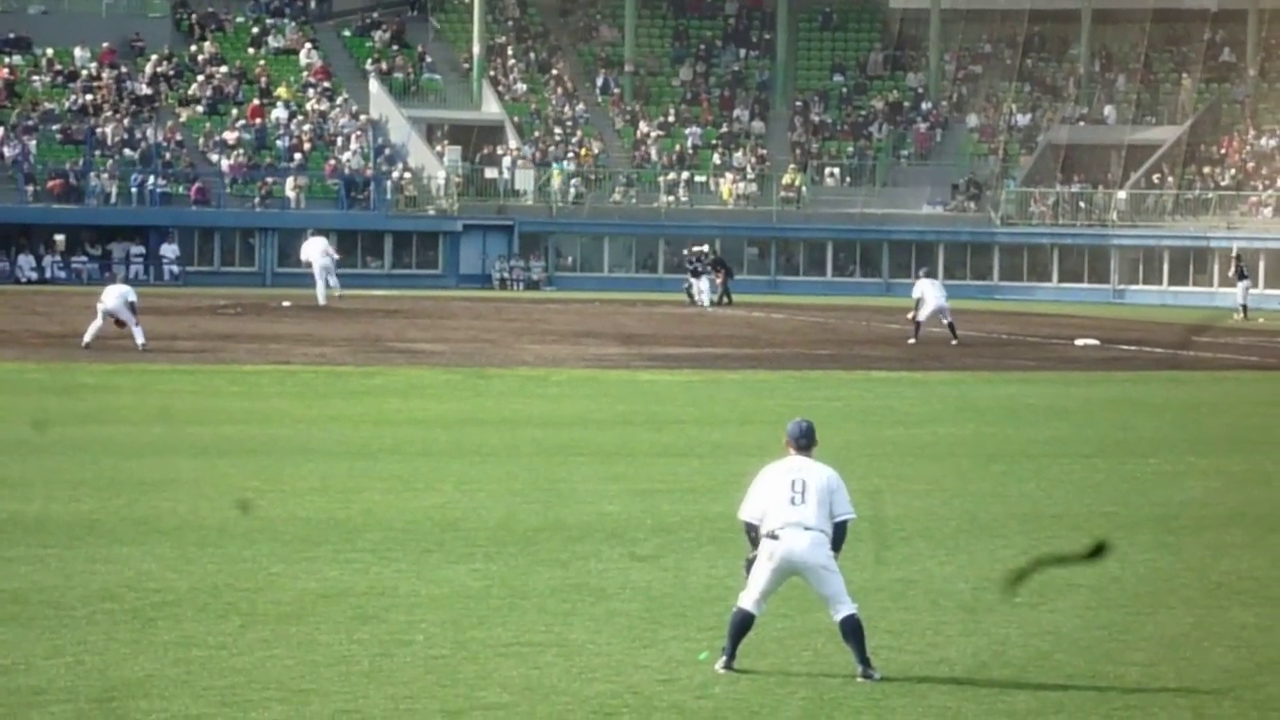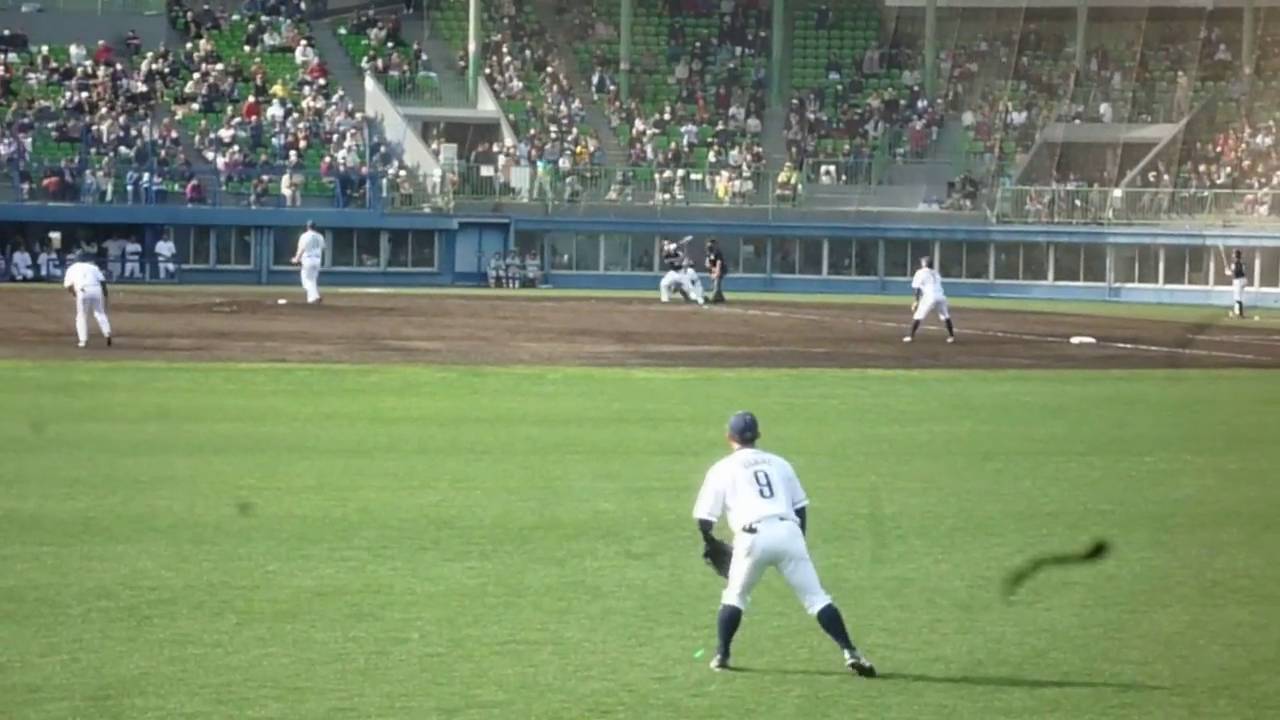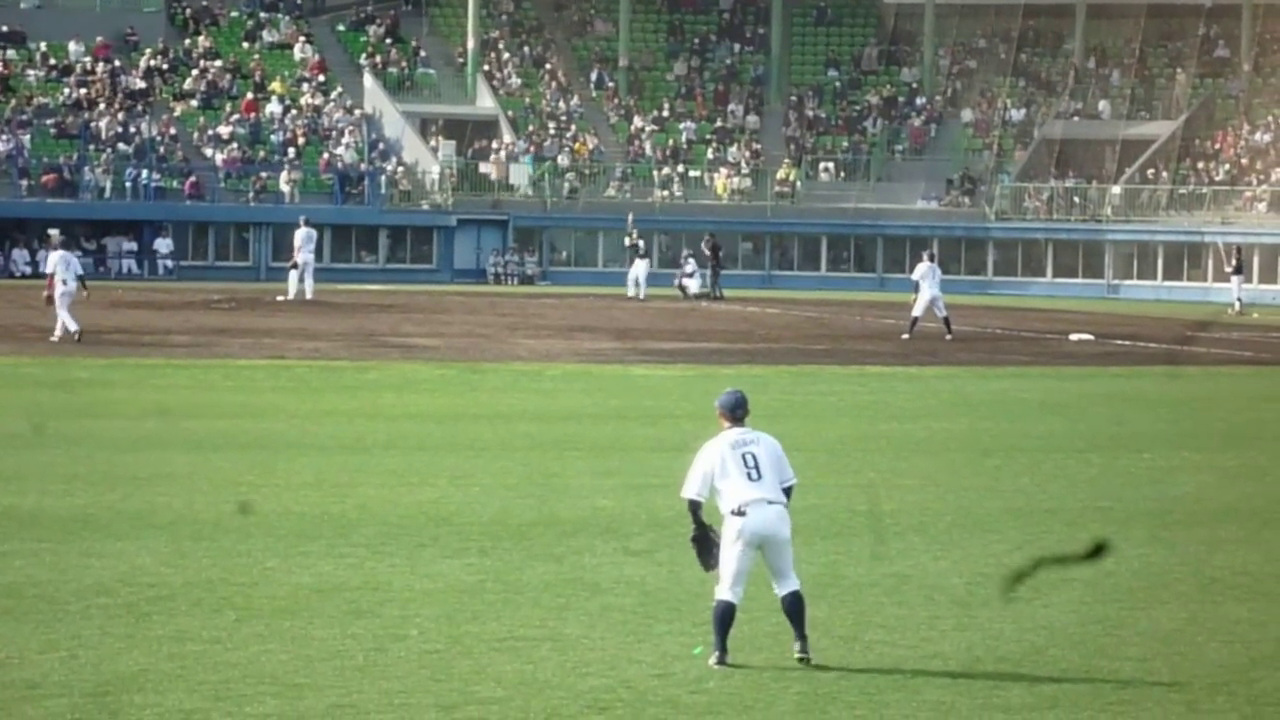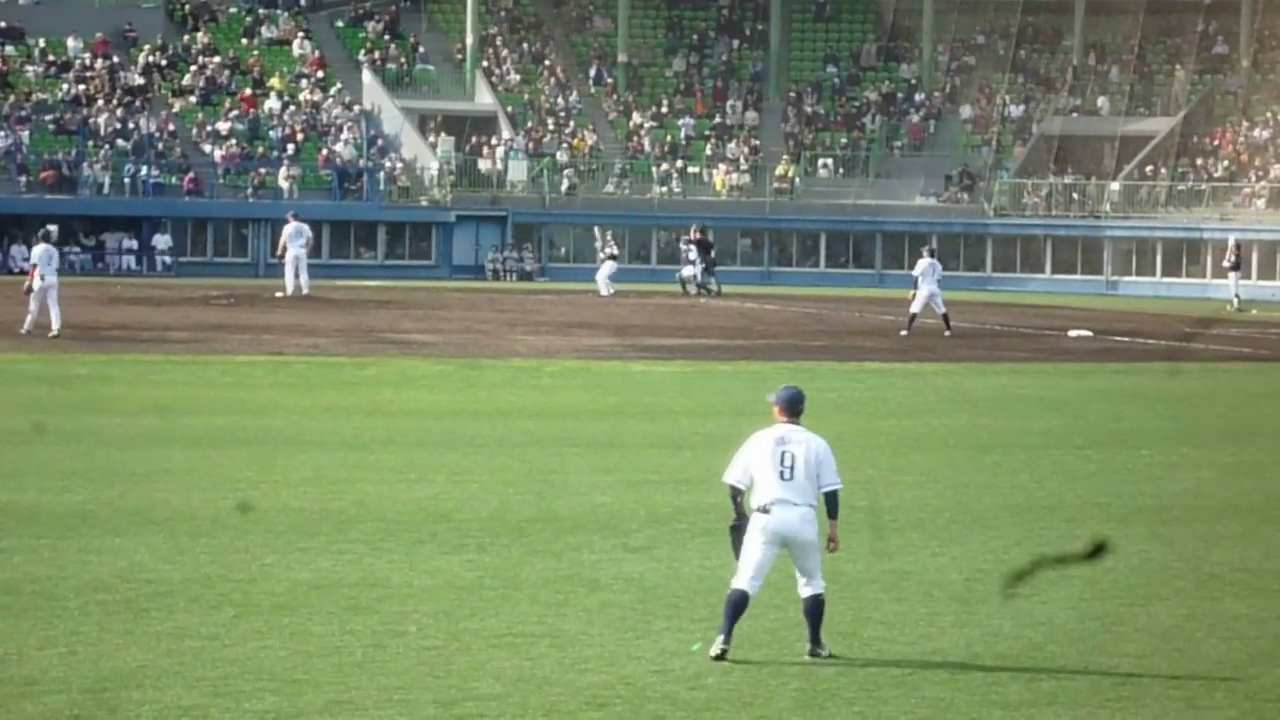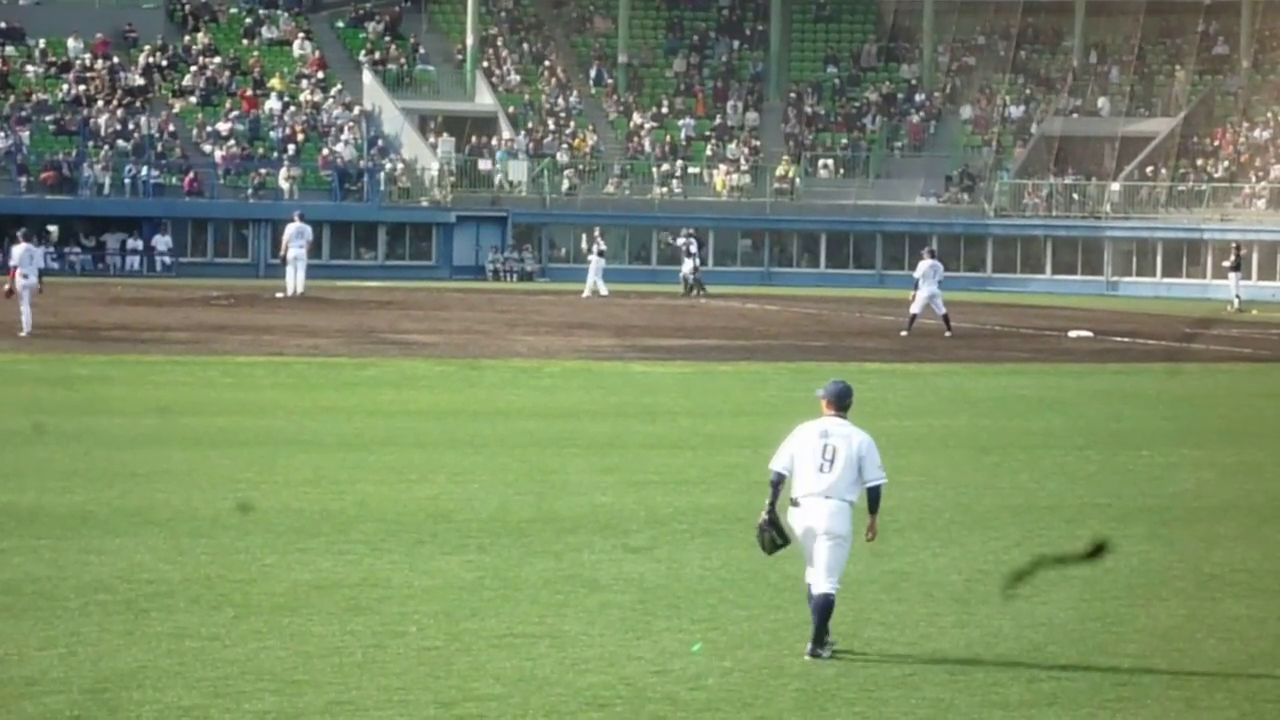
dt=0.4s
person 1, frame 1
left shoulder: (770, 472)
right shoulder: (828, 474)
left elbow: (750, 520)
right elbow: (841, 521)
left wrist: (757, 549)
right wrist: (833, 553)
left hip: (777, 544)
right hip: (815, 544)
left knee: (750, 601)
right knee: (843, 606)
left ankle: (727, 658)
right ankle: (863, 665)
person 1, frame 2
left shoulder: (722, 468)
right shoulder: (779, 463)
left elbow: (704, 518)
right elbow: (800, 507)
left wrist: (710, 542)
right wrist: (798, 541)
left hip: (753, 537)
right hip: (789, 534)
left knee: (734, 597)
right knee: (816, 598)
left ankle: (721, 656)
right ankle: (850, 652)
person 1, frame 3
left shoulder: (713, 448)
right shoulder: (769, 441)
left elbow: (694, 497)
right elbow: (788, 485)
left wrist: (699, 524)
left hip: (741, 521)
right hip: (776, 516)
left knee: (729, 589)
right knee: (787, 582)
left ankle: (720, 652)
right ankle: (800, 643)
person 1, frame 4
left shoulder: (758, 440)
right shoulder: (816, 443)
left elbow: (735, 484)
right elbow: (830, 490)
left wrist: (740, 514)
right wrist: (833, 527)
left hip: (766, 519)
right hip: (803, 519)
left knee: (745, 581)
right knee: (812, 583)
left ankle: (724, 638)
right ankle: (816, 644)
person 1, frame 5
left shoulder: (804, 430)
right shoulder: (861, 438)
left elbow: (779, 472)
right elbow: (874, 484)
left wrist: (771, 505)
right wrist: (873, 519)
left hip: (802, 510)
right hip: (835, 512)
left knee: (814, 574)
right knee: (827, 581)
left ankle: (822, 634)
right ankle: (817, 643)
